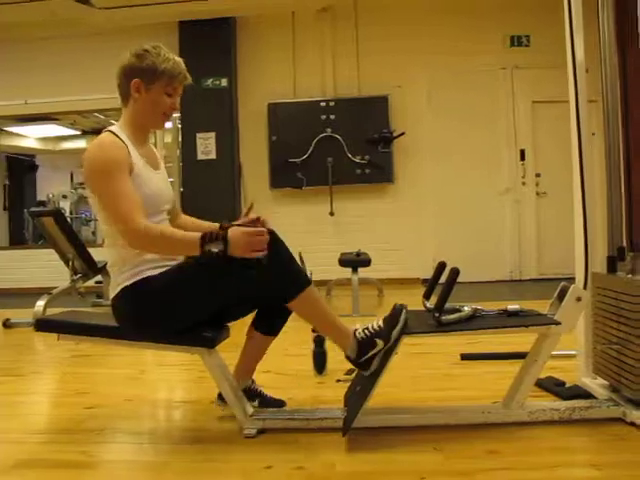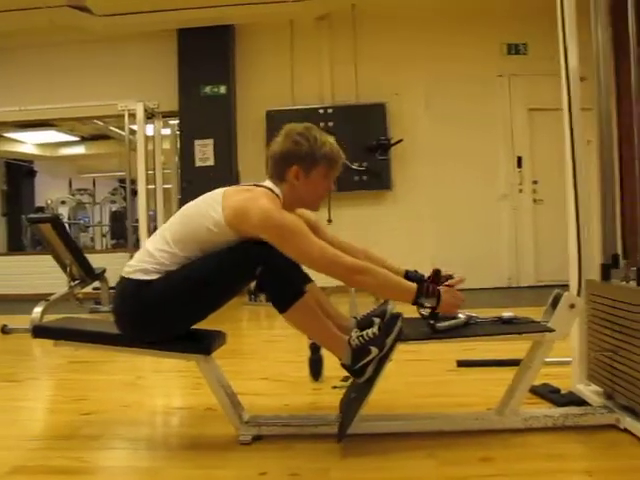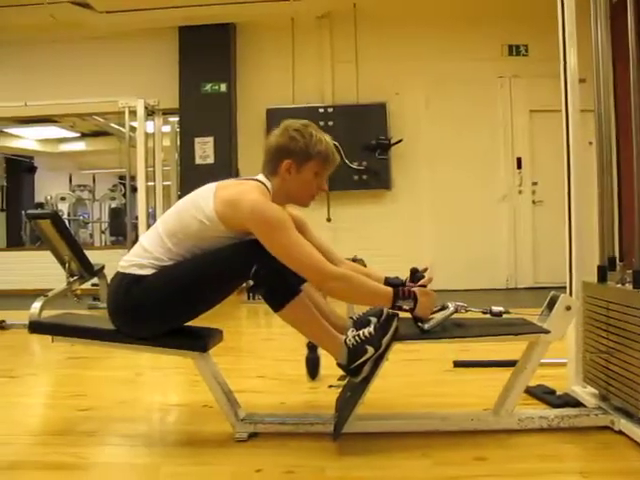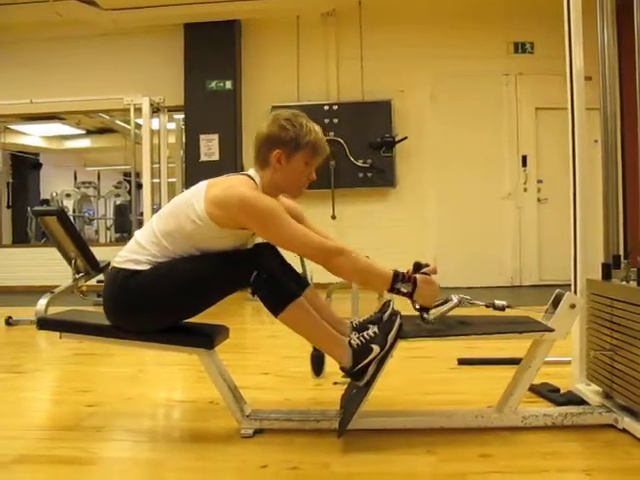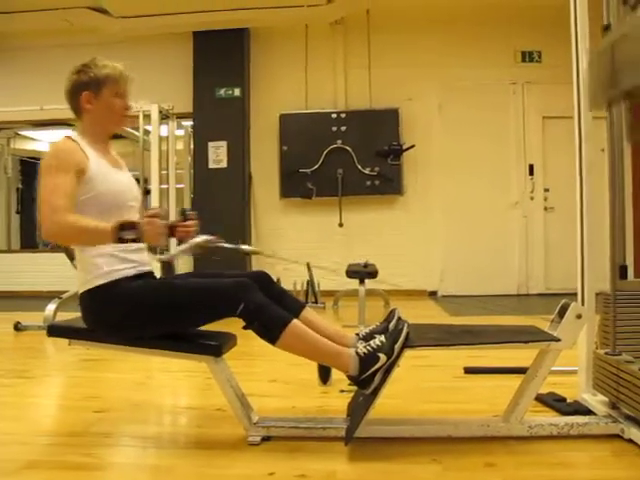
dt=1s
person 1, frame 1
left shoulder: (149, 152)
right shoulder: (107, 150)
right elbow: (136, 233)
left wrist: (226, 229)
right wrist: (220, 243)
left hip: (166, 288)
right hip: (141, 299)
left knee: (278, 286)
right knee: (265, 251)
left ankle: (239, 385)
right ankle: (353, 345)
person 1, frame 2
left shoulder: (287, 209)
right shoulder: (265, 210)
left elbow: (354, 255)
right elbow: (350, 272)
left wrist: (418, 280)
right wrist: (429, 296)
left hip: (160, 293)
right hip: (141, 302)
left knee: (274, 261)
right knee: (264, 258)
left ankle: (351, 332)
right ankle: (351, 353)
person 1, frame 3
left shoulder: (276, 207)
right shoulder: (256, 204)
left elbow: (338, 264)
right elbow: (327, 279)
left wrist: (397, 284)
right wrist: (406, 300)
left hip: (154, 290)
right hip: (134, 297)
left knee: (277, 261)
right knee: (260, 259)
left ankle: (347, 330)
right ankle: (347, 351)
person 1, frame 4
left shoulder: (274, 201)
right shoulder: (245, 198)
left elbow: (335, 248)
right elbow: (329, 256)
left wrist: (400, 276)
right wrist: (406, 285)
left hip: (155, 283)
right hip: (130, 292)
left knee: (267, 264)
right knee: (260, 265)
left ankle: (348, 334)
right ankle: (350, 355)
person 1, frame 5
left shoulder: (114, 157)
right shoulder: (67, 152)
right elbow: (55, 227)
left wrist: (168, 230)
right wrist: (128, 230)
left hip: (138, 286)
right hip: (109, 299)
left knee: (257, 282)
right knee: (239, 296)
left ankle: (355, 344)
right ankle: (355, 364)
